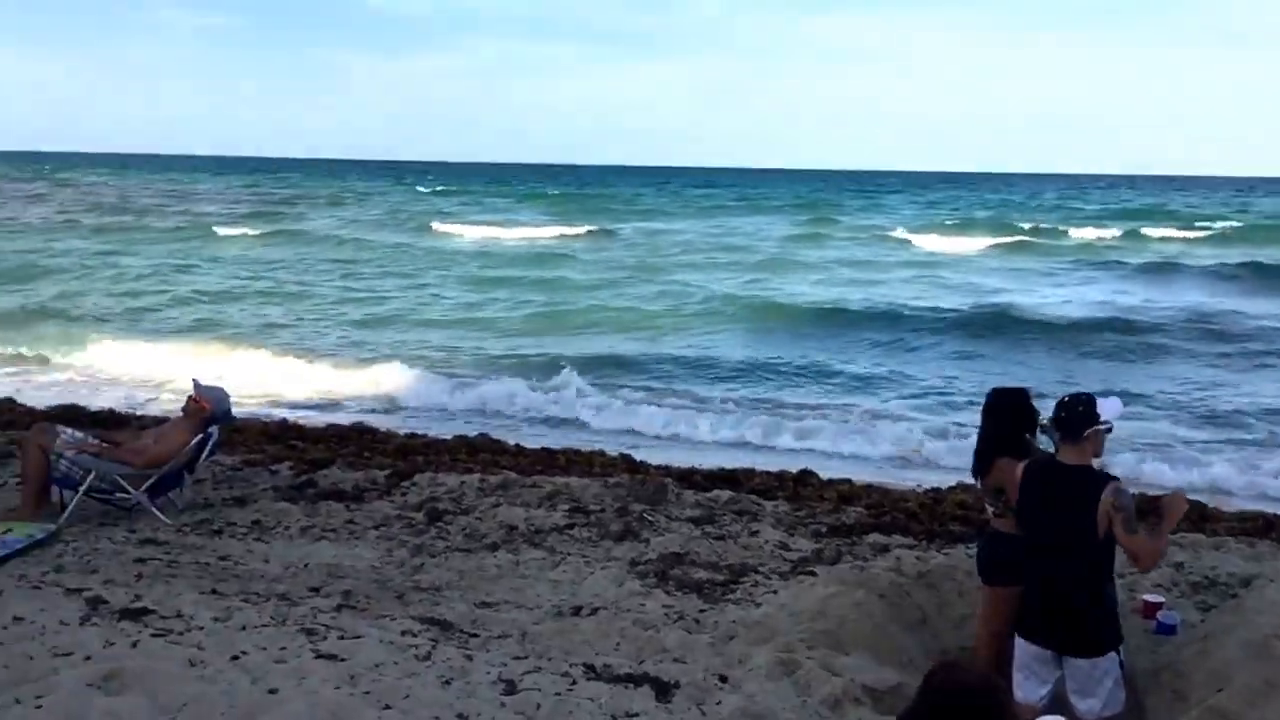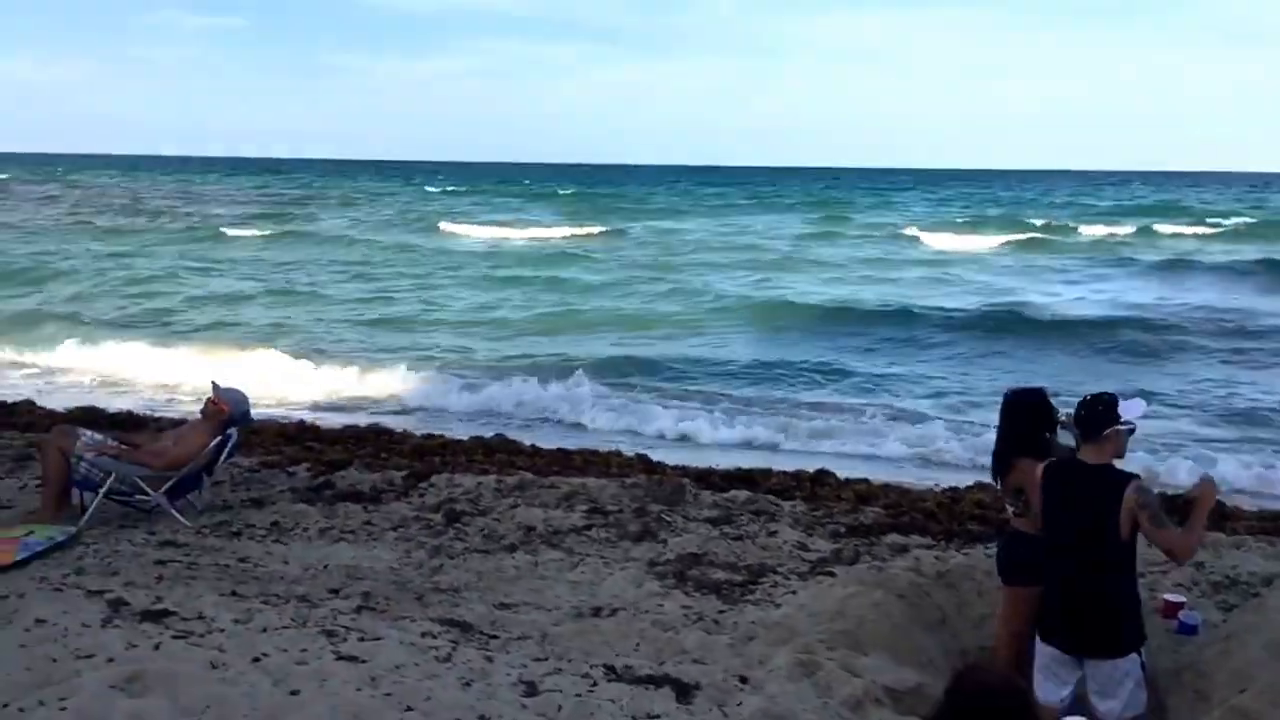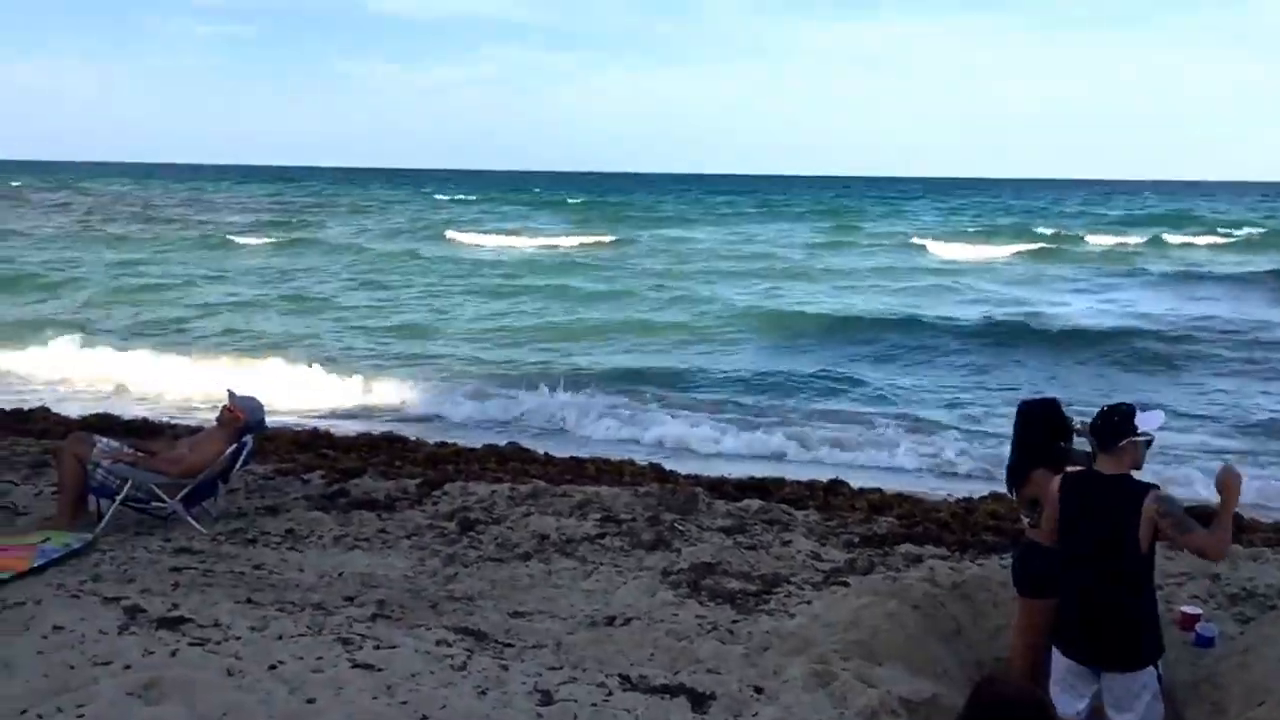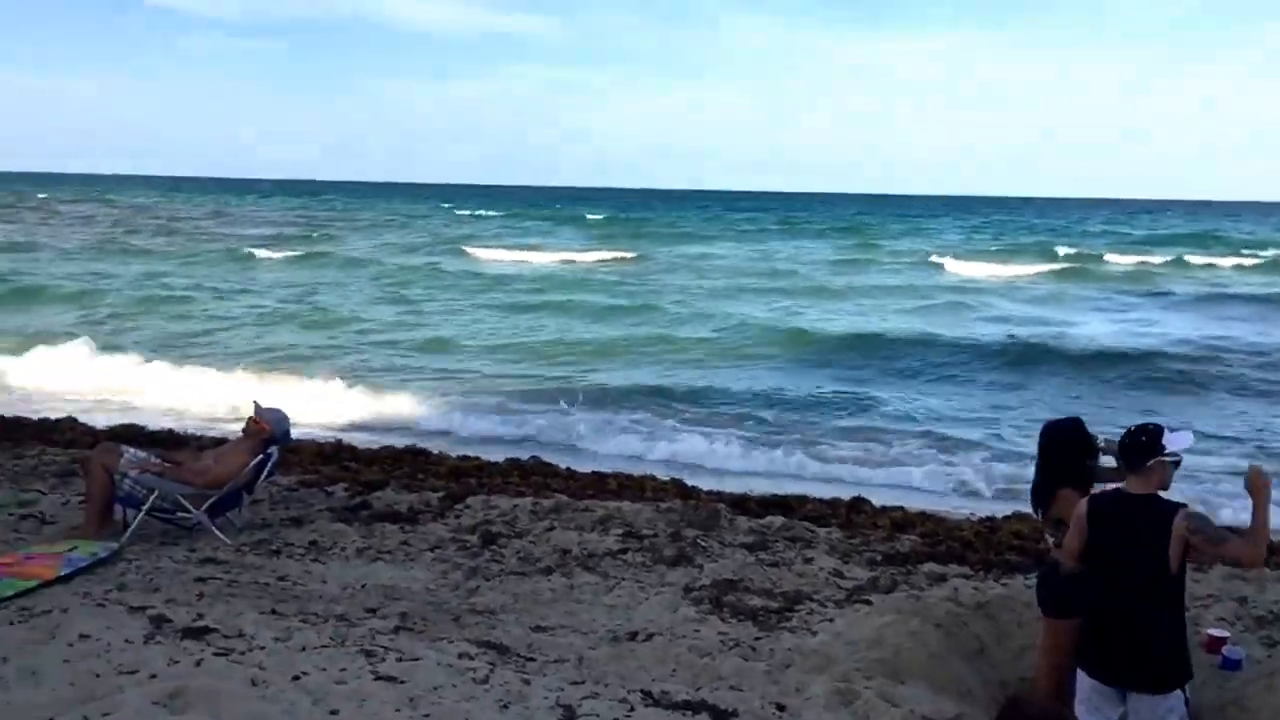
dt=0.1s
person 1, frame 1
left shoulder: (1027, 473)
right shoulder: (1109, 493)
right elbow: (1145, 559)
right wrist: (1171, 516)
left hip: (1037, 617)
right hip: (1089, 627)
person 1, frame 2
left shoulder: (1047, 474)
right shoulder: (1132, 491)
right elbow: (1182, 551)
right wrist: (1203, 504)
left hip: (1057, 618)
right hip: (1111, 628)
person 1, frame 3
left shoulder: (1064, 487)
right shoulder: (1151, 502)
right elbow: (1214, 548)
right wrist: (1229, 498)
left hip: (1073, 630)
right hip: (1129, 640)
person 1, frame 4
left shoulder: (1089, 508)
right shoulder: (1180, 521)
left elbow: (1069, 563)
right elbow: (1252, 556)
right wrist: (1261, 499)
left hip: (1099, 652)
right hip: (1155, 663)
person 2, frame 1
left shoulder: (1016, 450)
right shoulder: (1006, 464)
left hip: (1006, 546)
right hip: (1005, 550)
left knee: (1006, 627)
right knee: (995, 629)
person 2, frame 2
left shoulder: (1037, 450)
right shoulder: (1026, 464)
left elbow: (1075, 455)
left hip: (1027, 546)
right hip: (1025, 550)
left knee: (1026, 627)
right knee: (1014, 631)
person 2, frame 3
left shoulder: (1051, 458)
right shoulder: (1042, 475)
left elbow: (1093, 461)
left hip: (1041, 558)
right hip: (1040, 562)
left knee: (1043, 639)
right knee: (1030, 642)
person 2, frame 4
left shoulder: (1075, 478)
right shoulder: (1067, 494)
left elbow: (1122, 474)
left wrist: (1115, 452)
left hip: (1068, 577)
right hip: (1065, 582)
left knee: (1067, 658)
right knee: (1055, 662)
person 3, frame 1
left shoulder: (184, 436)
right shoulder: (183, 424)
left elbow: (141, 458)
left wrist: (99, 450)
right wrist: (95, 435)
right hip: (111, 458)
left knee: (37, 439)
right knee: (42, 429)
left ankle: (29, 509)
right ankle: (39, 500)
person 3, frame 2
left shoulder: (203, 438)
right shoulder: (201, 426)
left elbow: (160, 460)
left wrist: (119, 452)
right wrist: (116, 437)
right hip: (131, 459)
left knee: (57, 441)
right knee: (62, 431)
left ankle: (48, 512)
right ankle: (60, 503)
person 3, frame 3
left shoulder: (219, 445)
right shoulder: (216, 434)
left elbow: (177, 468)
left wrist: (135, 459)
right wrist: (132, 444)
right hip: (146, 467)
left knee: (72, 448)
right knee: (78, 439)
left ankle: (65, 518)
right ankle: (76, 508)
person 3, frame 4
left shoulder: (243, 457)
right shoulder: (242, 445)
left elbow: (202, 478)
left wrist: (162, 469)
right wrist: (159, 455)
right hip: (171, 477)
left knee: (100, 459)
right knee: (105, 449)
left ankle: (91, 528)
right ankle: (101, 519)
